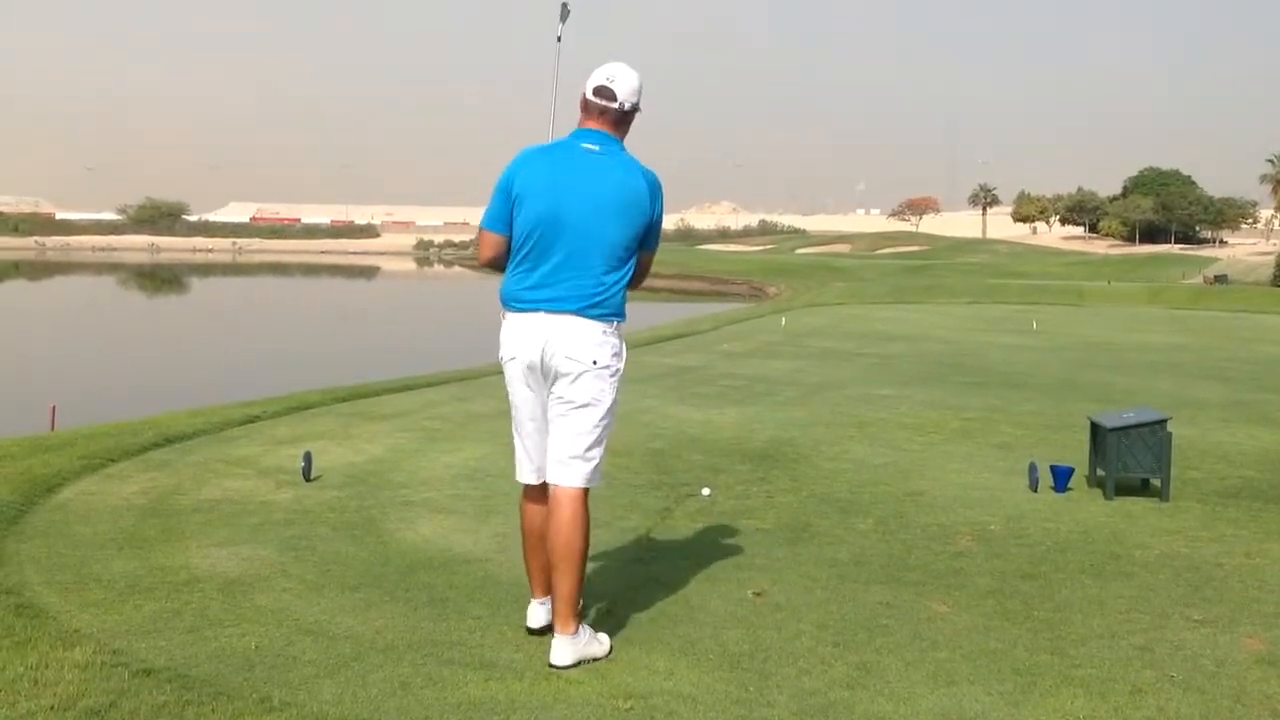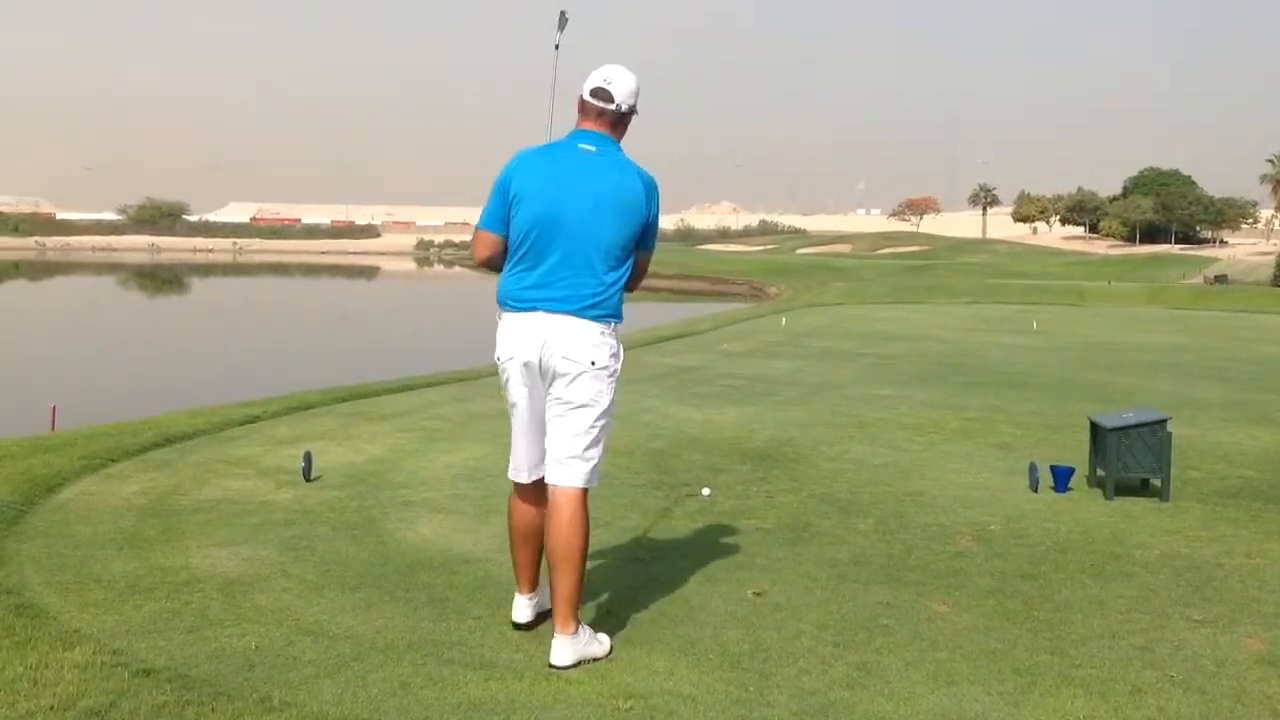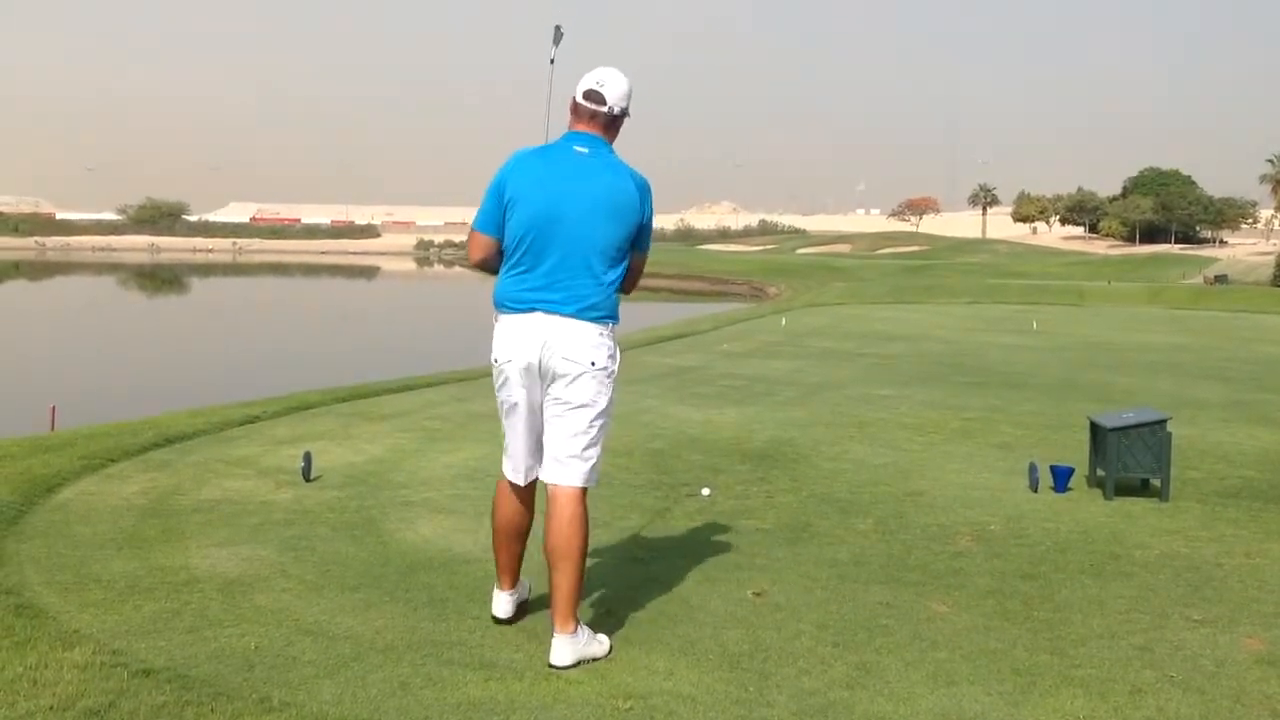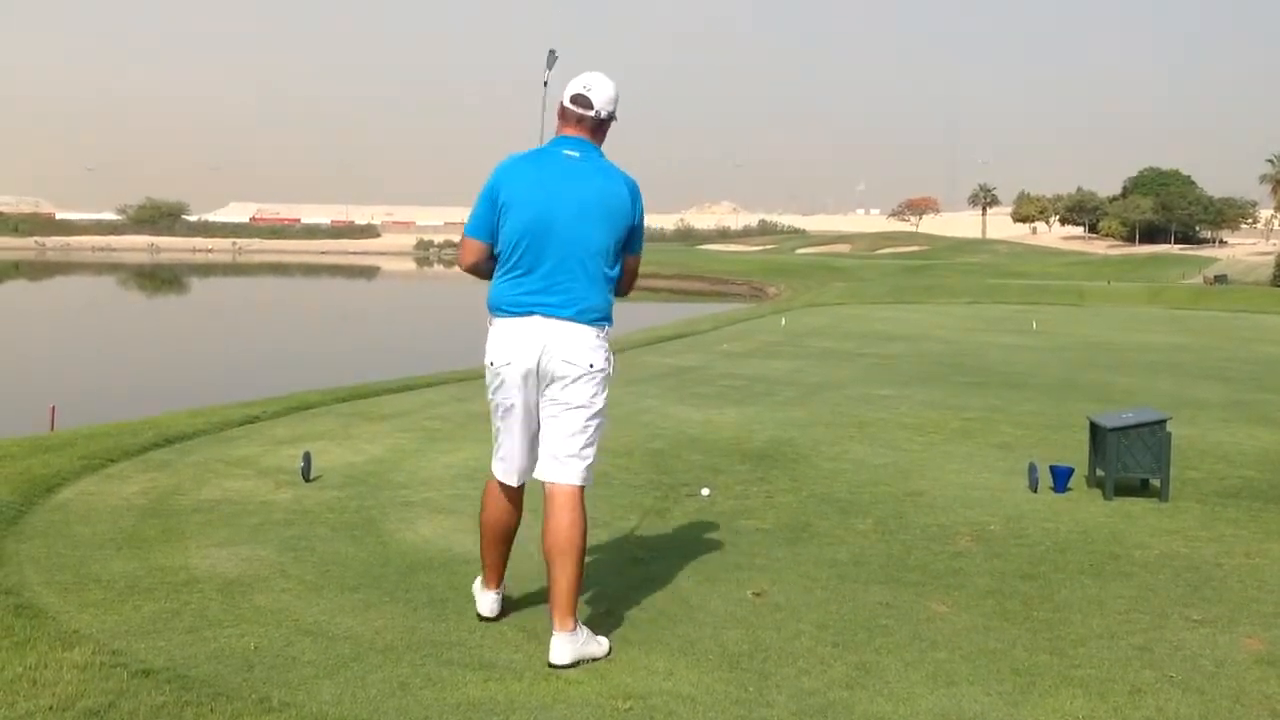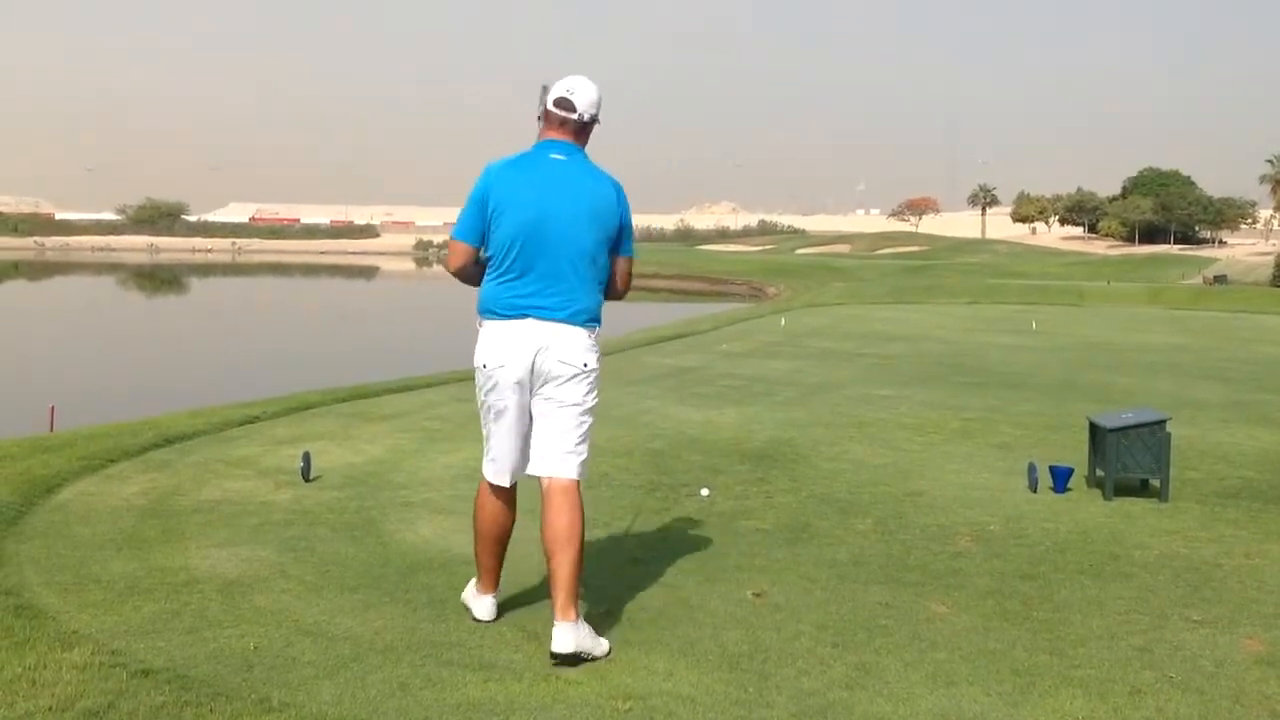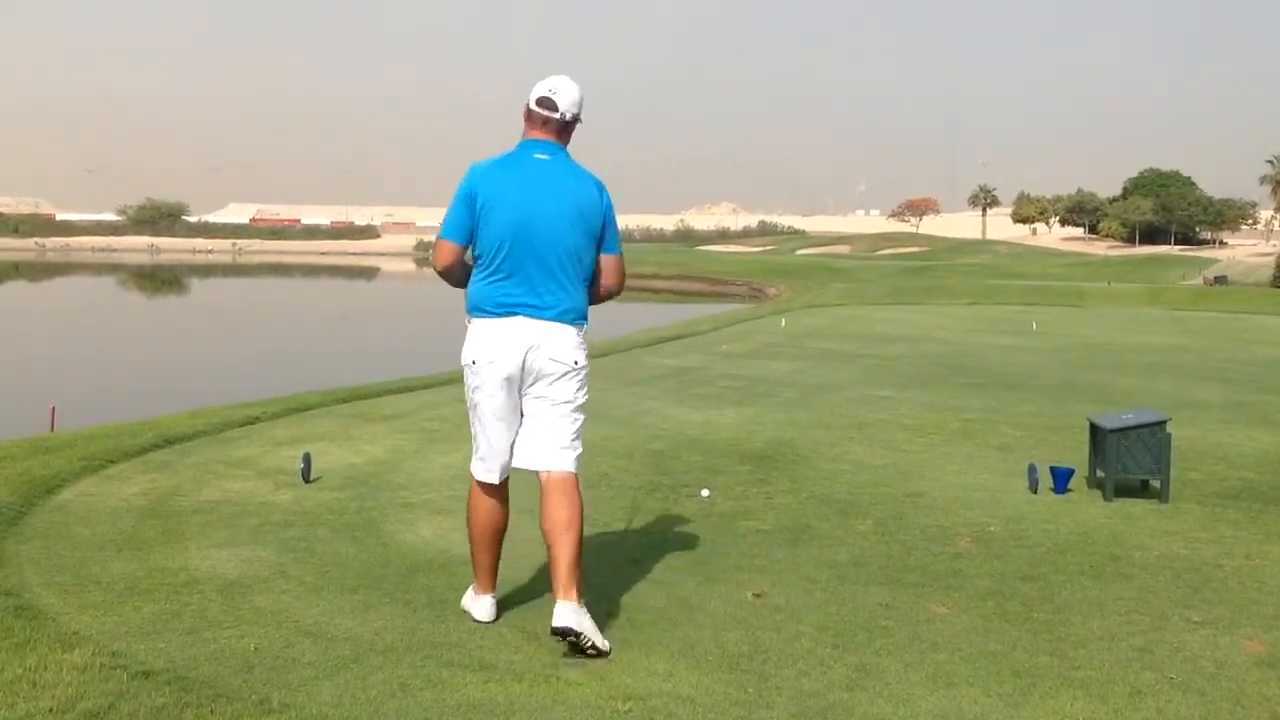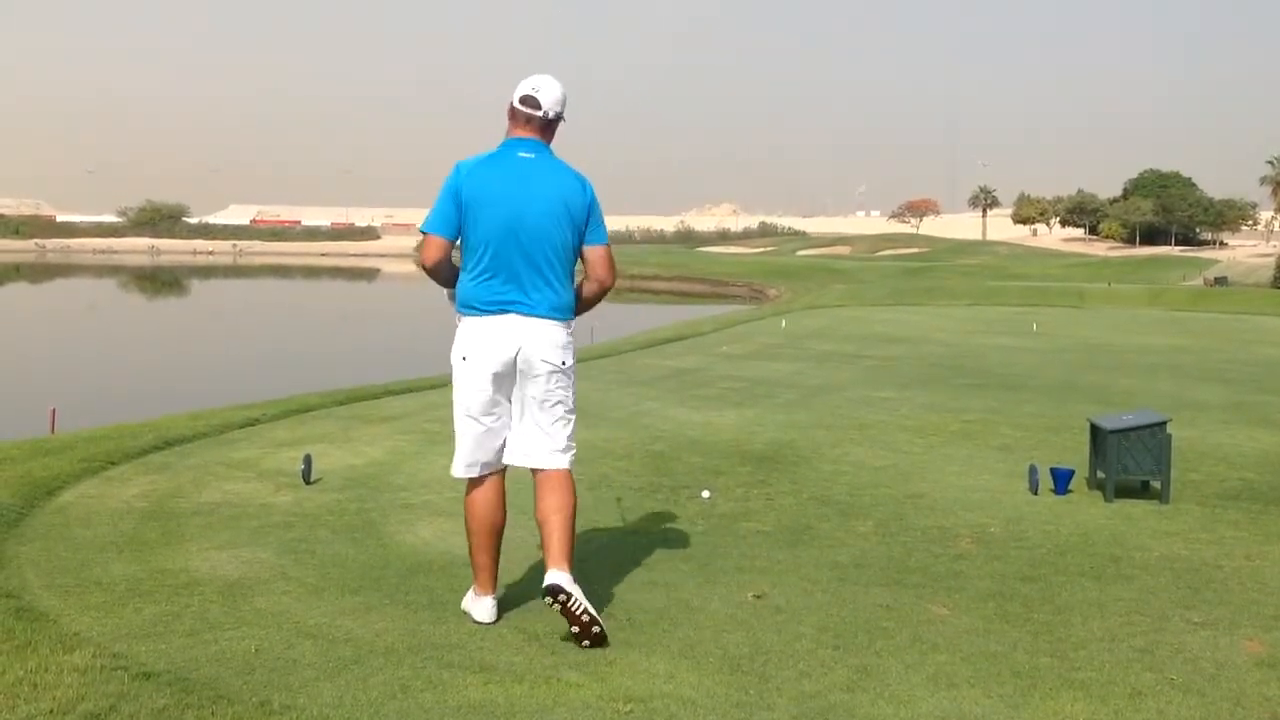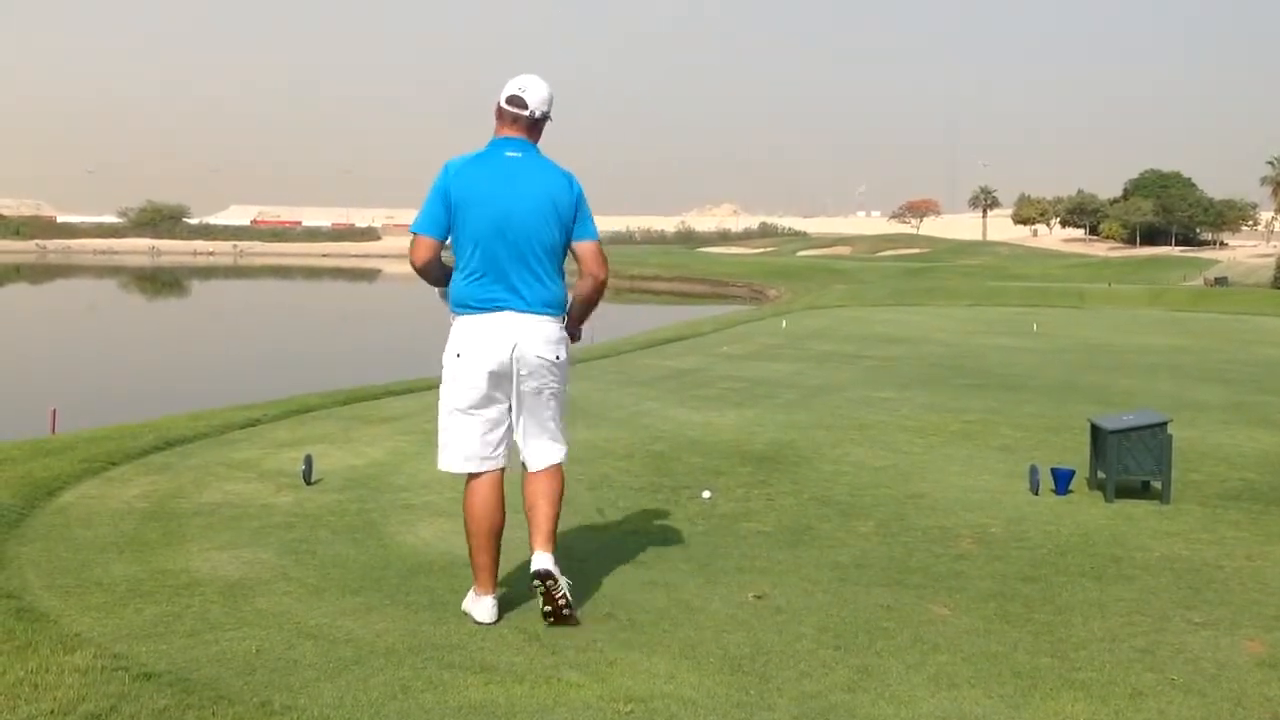
dt=0.1s
person 1, frame 1
left shoulder: (527, 164)
right shoulder: (643, 183)
left elbow: (487, 254)
left hip: (522, 331)
right hip: (589, 339)
left knee: (534, 476)
right knee: (569, 483)
left ankle: (541, 601)
right ankle: (567, 633)
person 1, frame 2
left shoulder: (524, 164)
right shoulder: (640, 184)
left elbow: (484, 253)
left hip: (519, 331)
right hip: (586, 339)
left knee: (526, 473)
right knee: (569, 483)
left ankle: (526, 597)
right ankle: (568, 633)
person 1, frame 3
left shoulder: (519, 166)
right shoulder: (633, 186)
left elbow: (479, 254)
left hip: (516, 332)
right hip: (584, 341)
left knee: (518, 473)
right knee: (568, 484)
left ankle: (506, 591)
right ankle: (567, 633)
person 1, frame 4
left shoulder: (510, 171)
right shoulder: (623, 188)
left elbow: (471, 259)
right elbow: (624, 280)
left hip: (513, 337)
right hip: (579, 343)
left knee: (508, 474)
right knee: (565, 483)
left ankle: (490, 587)
right ankle: (566, 630)
person 1, frame 5
left shoulder: (497, 176)
right shoulder: (609, 190)
left elbow: (458, 263)
right elbow: (619, 284)
left hip: (503, 338)
right hip: (570, 344)
left knee: (498, 475)
right knee: (561, 480)
left ankle: (484, 591)
right ankle: (567, 624)
person 1, frame 6
left shoulder: (483, 176)
right shoulder: (591, 189)
left elbow: (444, 262)
right elbow: (612, 282)
left hip: (492, 338)
right hip: (560, 341)
left knee: (491, 472)
right knee: (558, 469)
left ankle: (483, 592)
right ankle: (568, 602)
person 1, frame 7
left shoulder: (467, 174)
right shoulder: (576, 186)
left elbow: (431, 258)
right elbow: (602, 279)
left hip: (482, 336)
right hip: (548, 338)
left knee: (482, 471)
right knee: (553, 466)
left ankle: (483, 594)
right ankle: (560, 574)
person 1, frame 8
left shoulder: (456, 175)
right shoulder: (563, 184)
left elbow: (422, 259)
right elbow: (596, 275)
right wrist: (571, 325)
left hip: (477, 333)
right hip: (542, 335)
left knee: (482, 468)
right knee: (545, 460)
left ankle: (484, 592)
right ankle: (543, 558)
